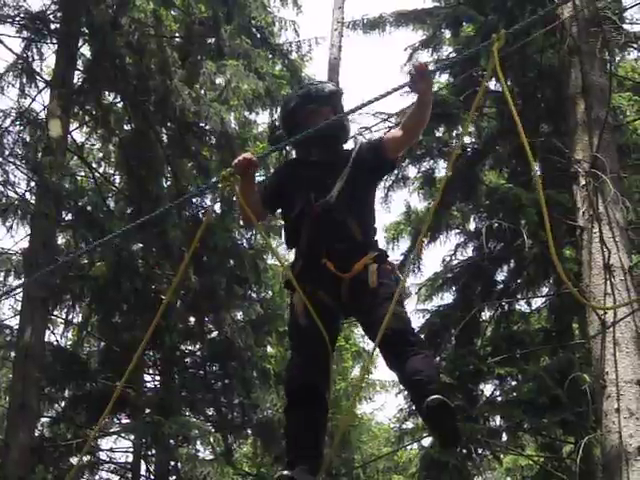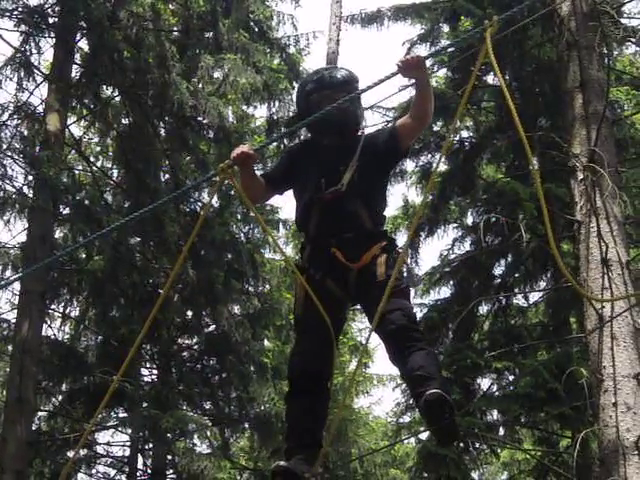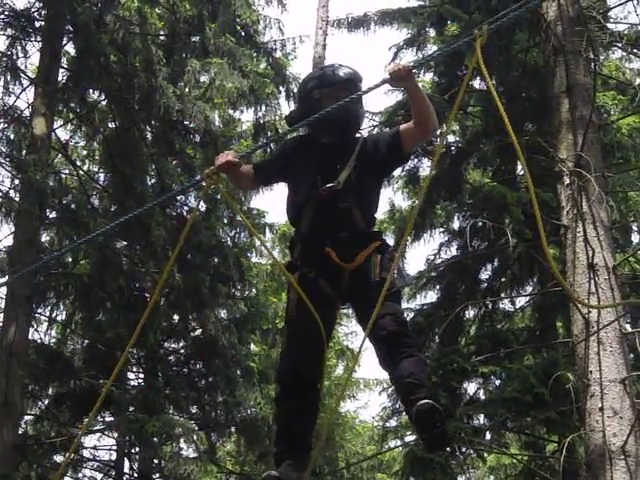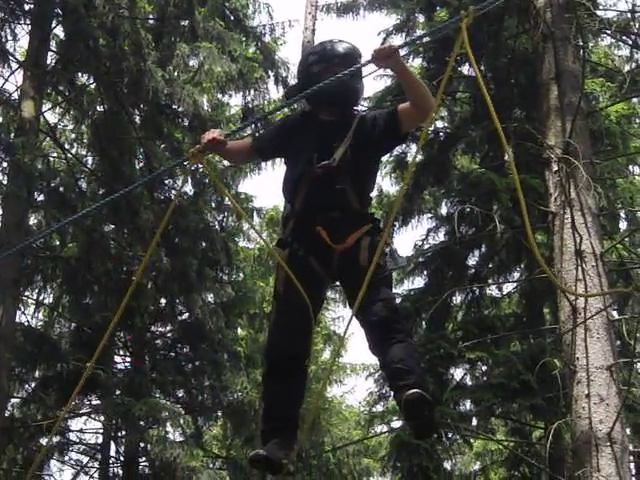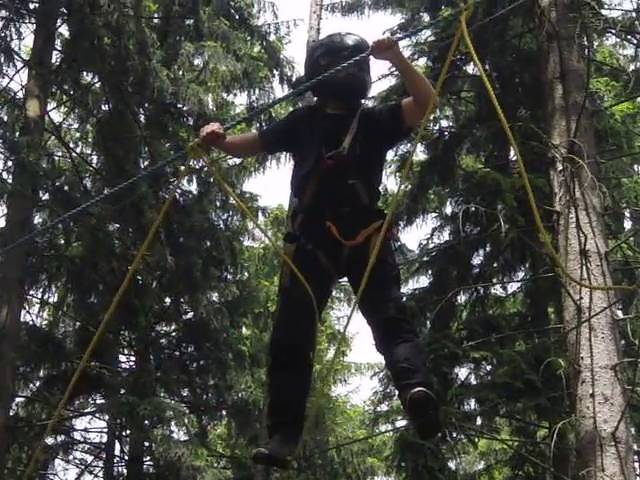
dt=1s
person 1, frame 1
left shoulder: (360, 158)
right shoulder: (290, 173)
left elbow: (407, 133)
right elbow: (253, 215)
left wrist: (424, 94)
right wrist: (246, 178)
left hip: (366, 270)
right hip: (313, 281)
left knee: (397, 335)
right knee: (306, 373)
person 1, frame 2
left shoulder: (374, 146)
right shoulder: (301, 155)
left elbow: (419, 119)
right elbow: (259, 194)
left wrist: (421, 79)
right wrist: (246, 169)
left hip: (374, 259)
right hip: (320, 267)
left knee: (401, 327)
right knee: (309, 360)
person 1, frame 3
left shoulder: (371, 147)
right shoulder: (298, 150)
left elbow: (425, 128)
right elbow: (250, 179)
left wrist: (410, 86)
right wrist: (232, 168)
left hip: (365, 260)
right hip: (312, 266)
left knee: (391, 332)
right knee: (299, 362)
person 1, frame 4
left shoulder: (369, 126)
right shoulder: (297, 127)
left elbow: (423, 109)
right elbow: (247, 152)
left wrist: (397, 66)
right wrist: (219, 145)
left hip: (357, 241)
right hip: (303, 245)
left knee: (383, 317)
right knee: (286, 341)
right ankle: (277, 440)
person 1, frame 5
left shoulder: (375, 119)
right shoulder: (303, 121)
left elbow: (426, 103)
right elbow: (253, 144)
left wrist: (397, 59)
right wrist: (220, 139)
left hip: (365, 236)
right hip: (311, 239)
left knee: (390, 316)
right knee: (291, 336)
right ankle: (282, 435)
